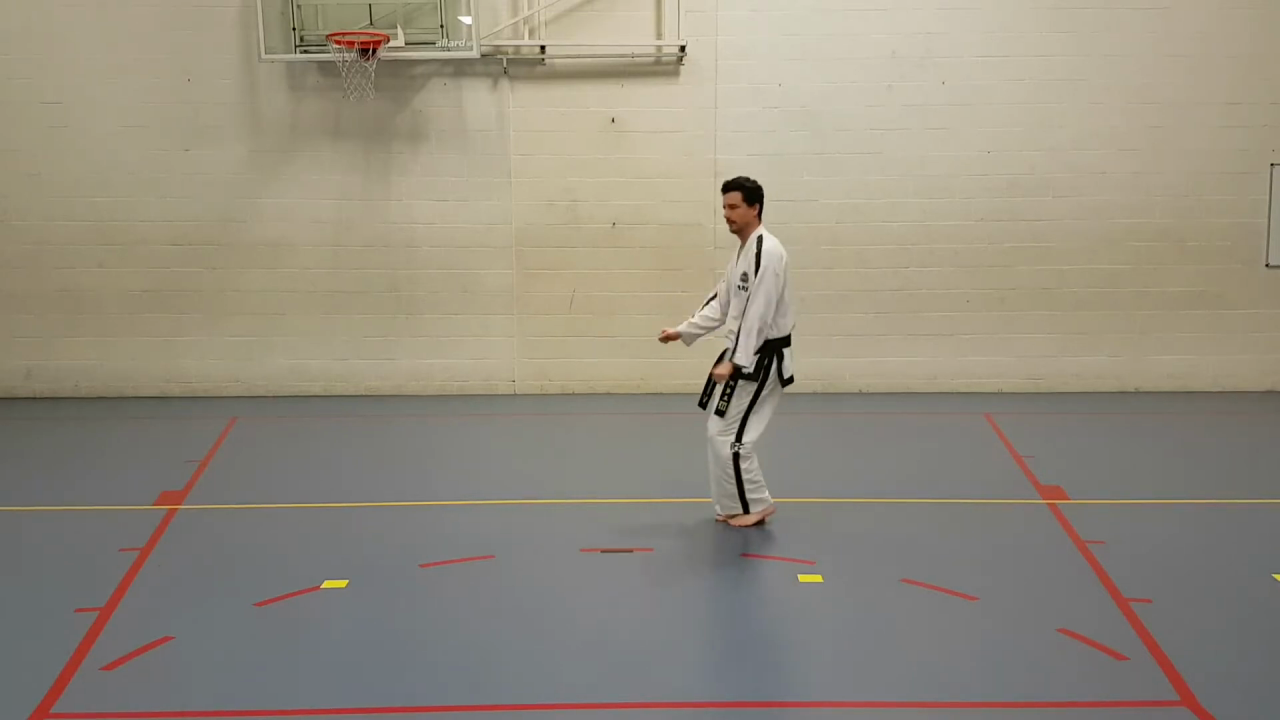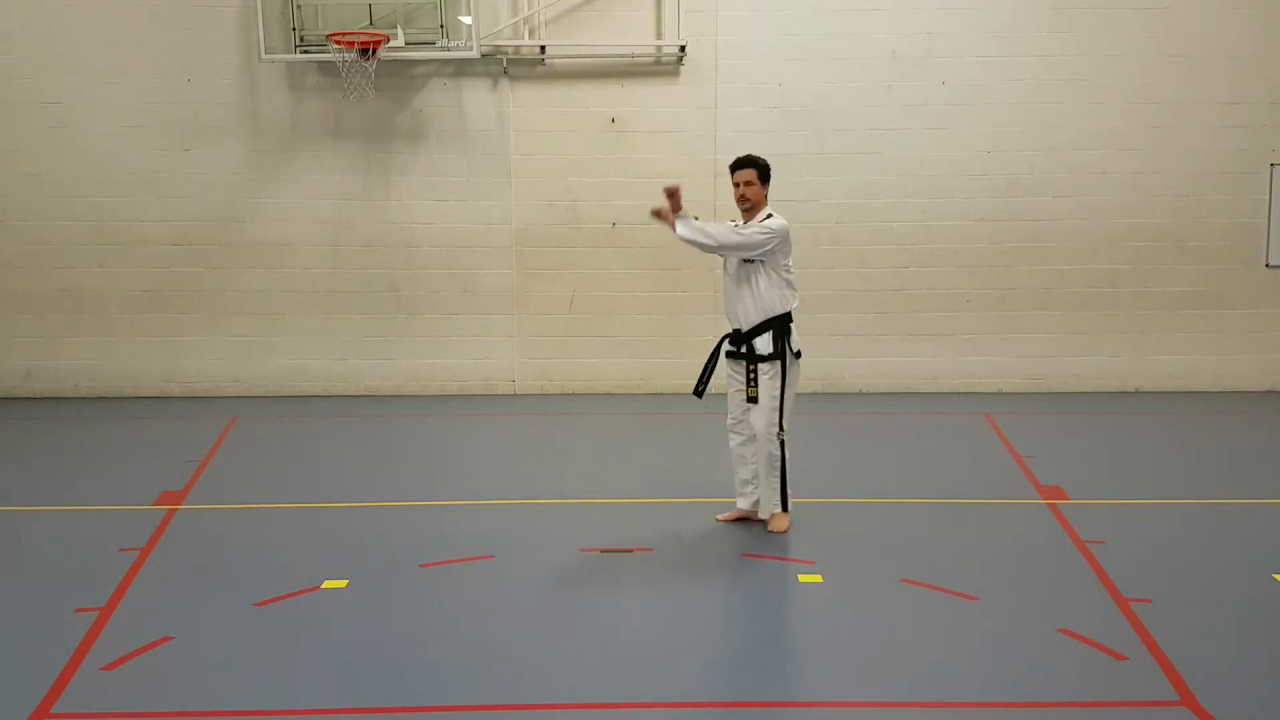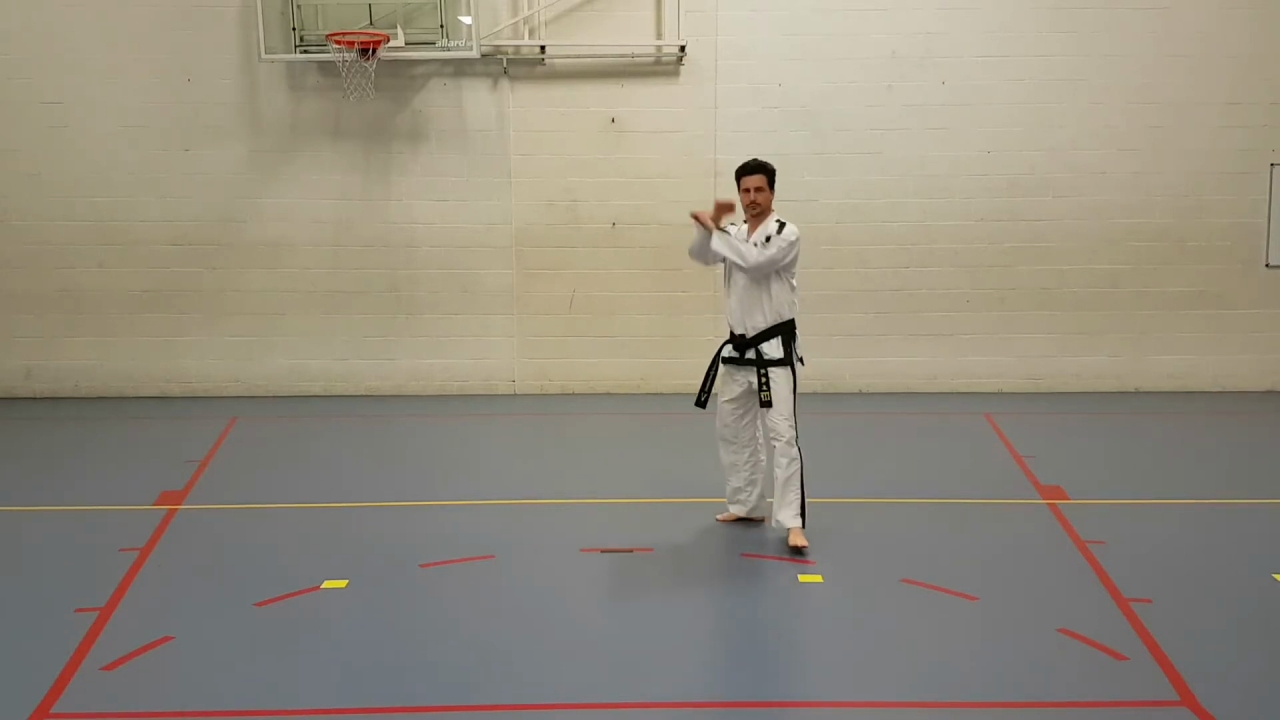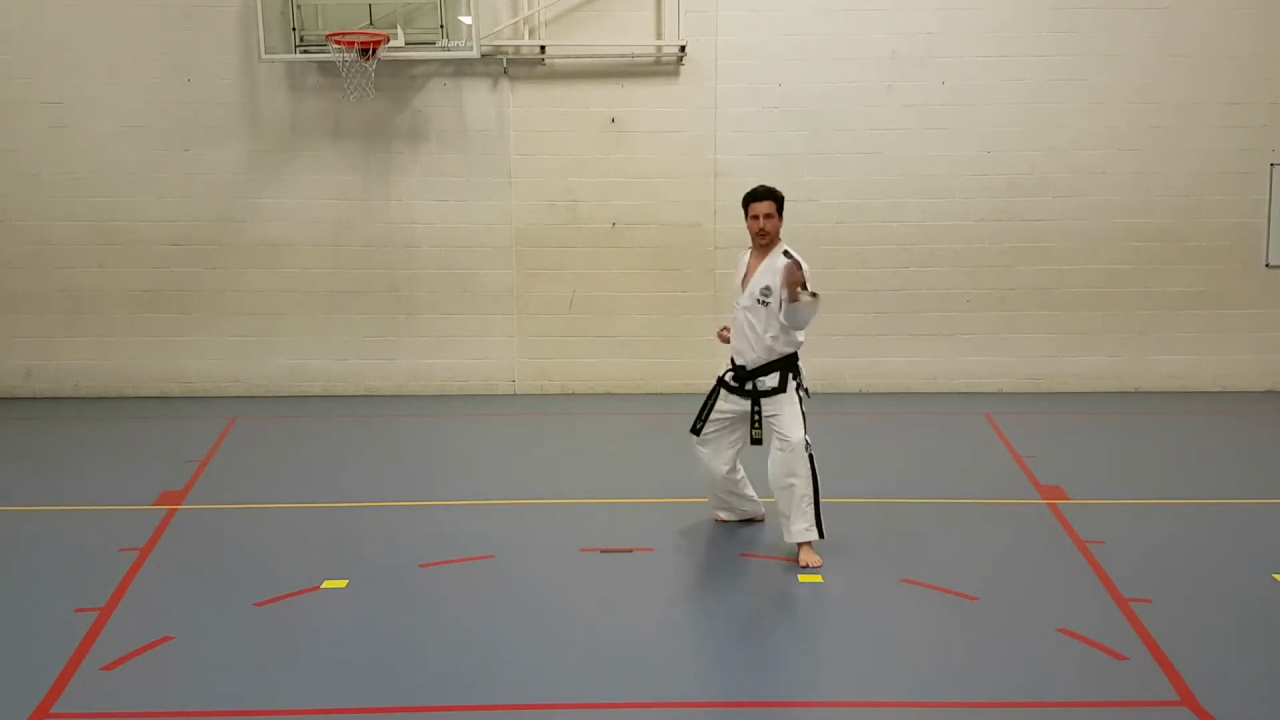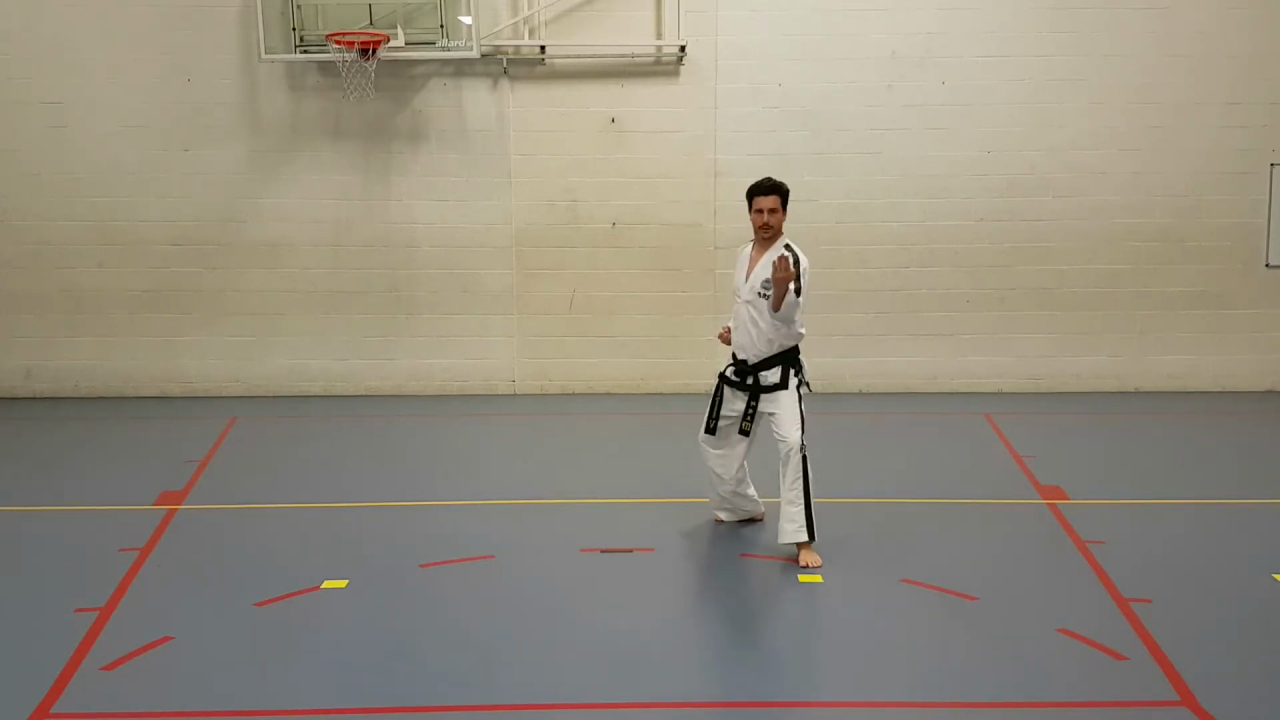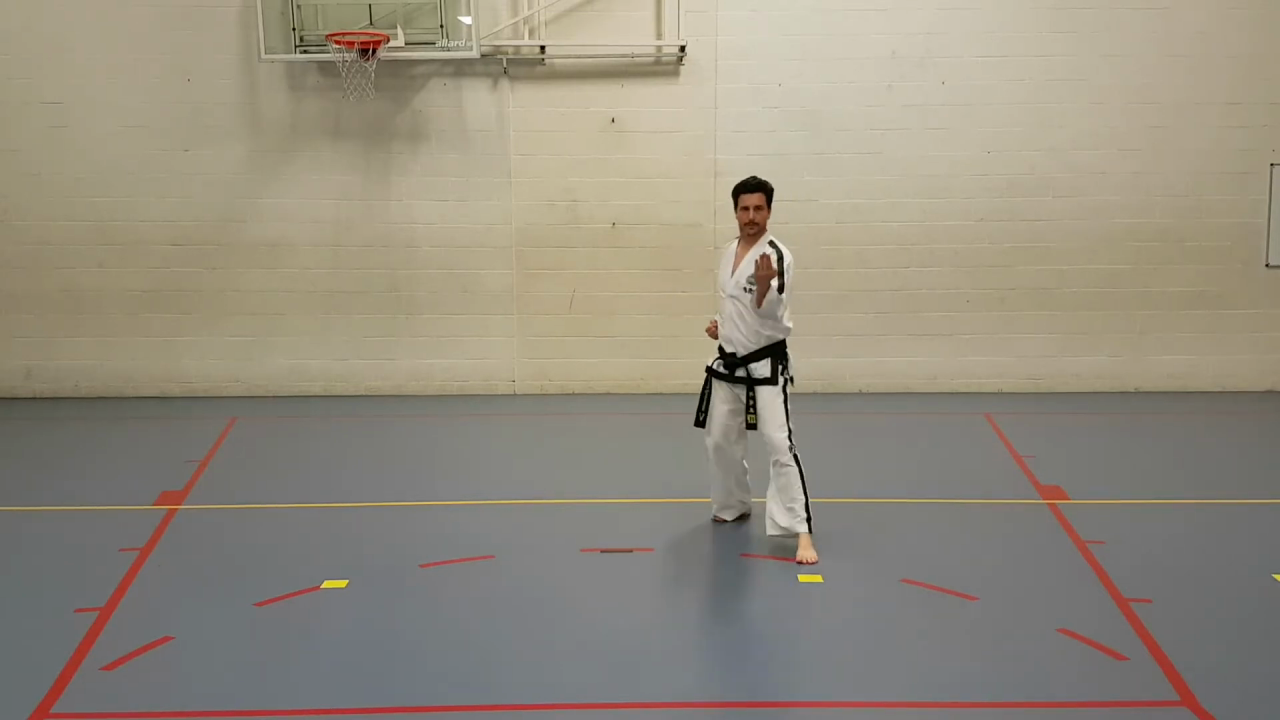
dt=0.3s
person 1, frame 1
left shoulder: (767, 251)
right shoulder: (744, 252)
left elbow: (759, 313)
right elbow: (720, 303)
left wrist: (733, 362)
right wrist: (684, 330)
left hip: (764, 360)
right hip: (749, 360)
left knee: (728, 437)
right knee: (722, 434)
left ankle: (756, 504)
right ankle: (741, 505)
person 1, frame 2
left shoulder: (775, 229)
right shoulder: (732, 230)
left elbow: (726, 239)
right elbow: (701, 237)
left wrist: (677, 219)
right wrist: (676, 211)
left hip: (772, 344)
right hip: (741, 344)
left knee: (766, 428)
right knee: (740, 427)
left ankle: (777, 508)
right ankle: (751, 503)
person 1, frame 3
left shoulder: (786, 234)
right shoulder: (733, 235)
left elbow: (755, 259)
right elbow: (701, 253)
left wrist: (712, 230)
right wrist: (711, 225)
left hip: (775, 350)
right hip: (738, 349)
left knee: (782, 433)
right knee: (733, 432)
left ankle: (792, 523)
right ankle: (747, 506)
person 1, frame 4
left shoulder: (791, 266)
right shoulder: (744, 261)
left elbow: (795, 322)
left wrist: (798, 295)
right wrist: (732, 329)
left hip: (778, 378)
right hip: (739, 377)
left knee: (794, 447)
right knee: (709, 445)
left ankle: (804, 540)
right ankle: (744, 507)
person 1, frame 5
left shoulder: (793, 260)
right shoulder: (744, 254)
left elbow: (786, 318)
left wrist: (782, 290)
right wrist: (732, 328)
left hip: (779, 373)
right hip: (740, 372)
left knee: (791, 445)
right knee: (716, 444)
left ankle: (802, 540)
right ankle: (743, 507)
person 1, frame 6
left shoulder: (777, 256)
right shoulder: (729, 251)
left elbow: (771, 314)
left wrist: (764, 287)
right wrist: (719, 323)
left hip: (765, 364)
right hip: (727, 364)
left knee: (779, 443)
right knee: (720, 441)
left ankle: (801, 532)
right ankle: (733, 504)
